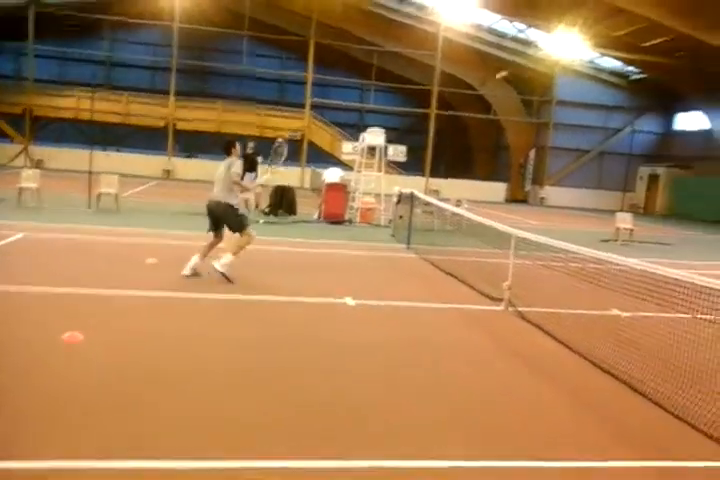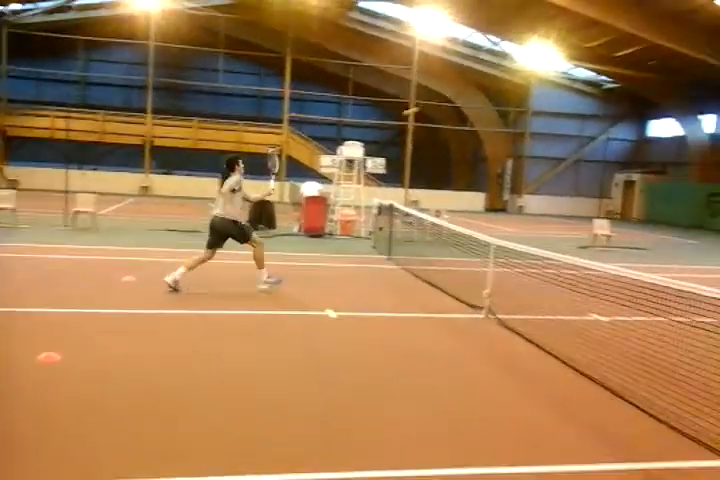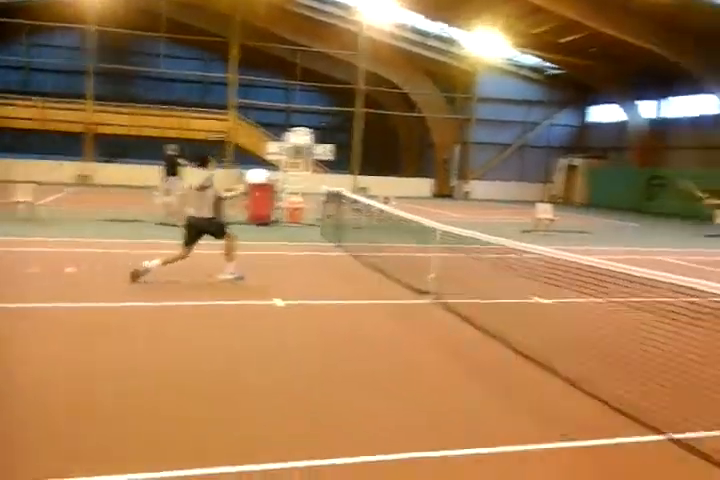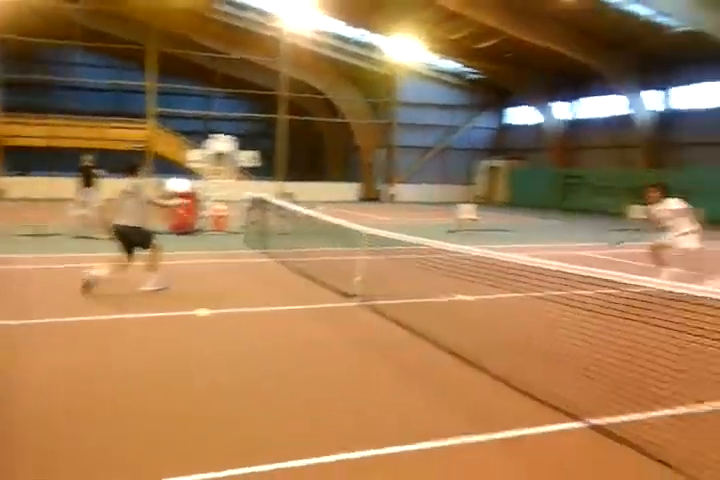
dt=0.2s
person 1, frame 1
left shoulder: (224, 165)
right shoulder: (236, 162)
right elbow: (234, 179)
left wrist: (245, 187)
right wrist: (247, 186)
left hip: (212, 204)
right hip: (226, 206)
left knee: (216, 238)
right knee: (248, 236)
left ankle: (190, 268)
right ankle: (222, 264)
person 1, frame 2
left shoulder: (230, 181)
right shoulder: (237, 179)
left elbow: (250, 199)
right elbow: (223, 192)
left wrist: (265, 195)
right wrist: (230, 206)
left hip: (216, 221)
right hip: (229, 221)
left knee: (208, 255)
right knee: (258, 244)
left ankle: (174, 278)
right ankle: (264, 279)
person 1, frame 3
left shoulder: (208, 181)
right shoulder: (209, 175)
left elbow: (221, 196)
right elbow: (195, 188)
left wrist: (235, 193)
left hip: (193, 219)
right hip: (204, 219)
left knee: (183, 253)
right knee: (230, 237)
left ankle: (147, 266)
right ankle: (229, 271)
person 1, frame 4
right shoulder: (136, 183)
left elbow: (158, 202)
right elbow: (122, 197)
left wrist: (177, 202)
left hip: (120, 227)
right hip: (130, 227)
left knee: (127, 260)
right knee: (155, 247)
left ankle: (95, 275)
right ankle: (152, 283)
